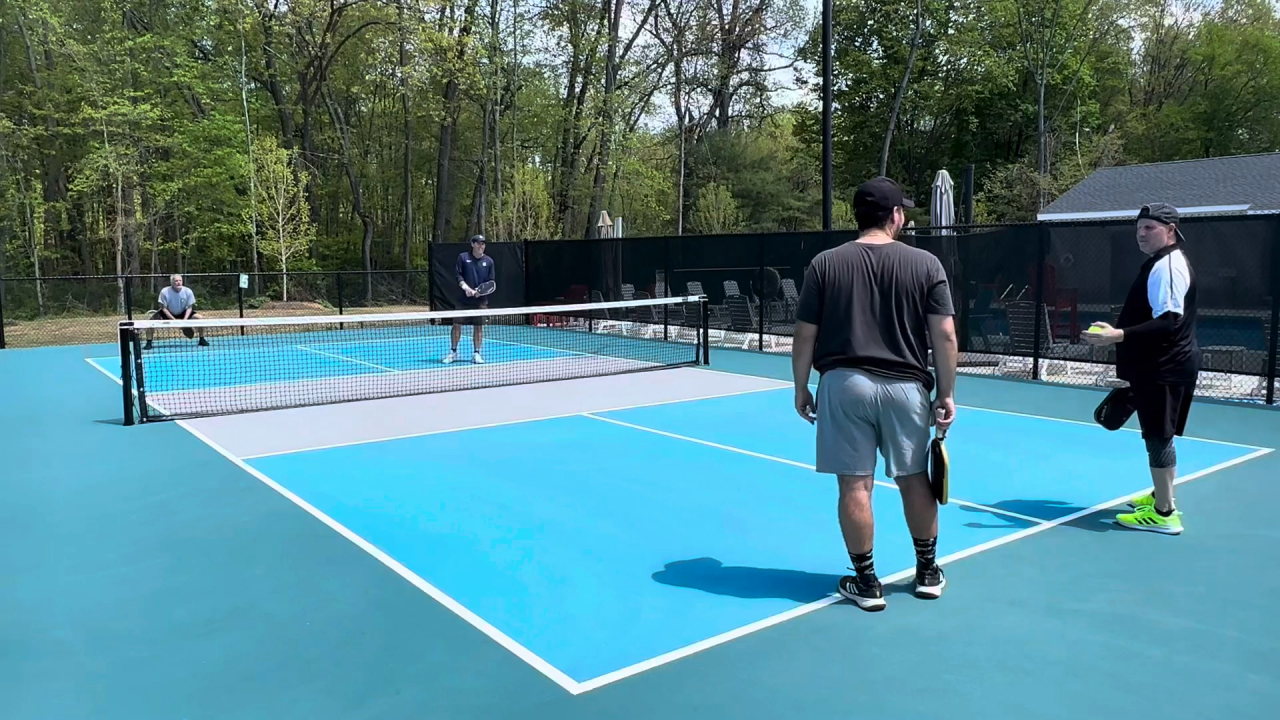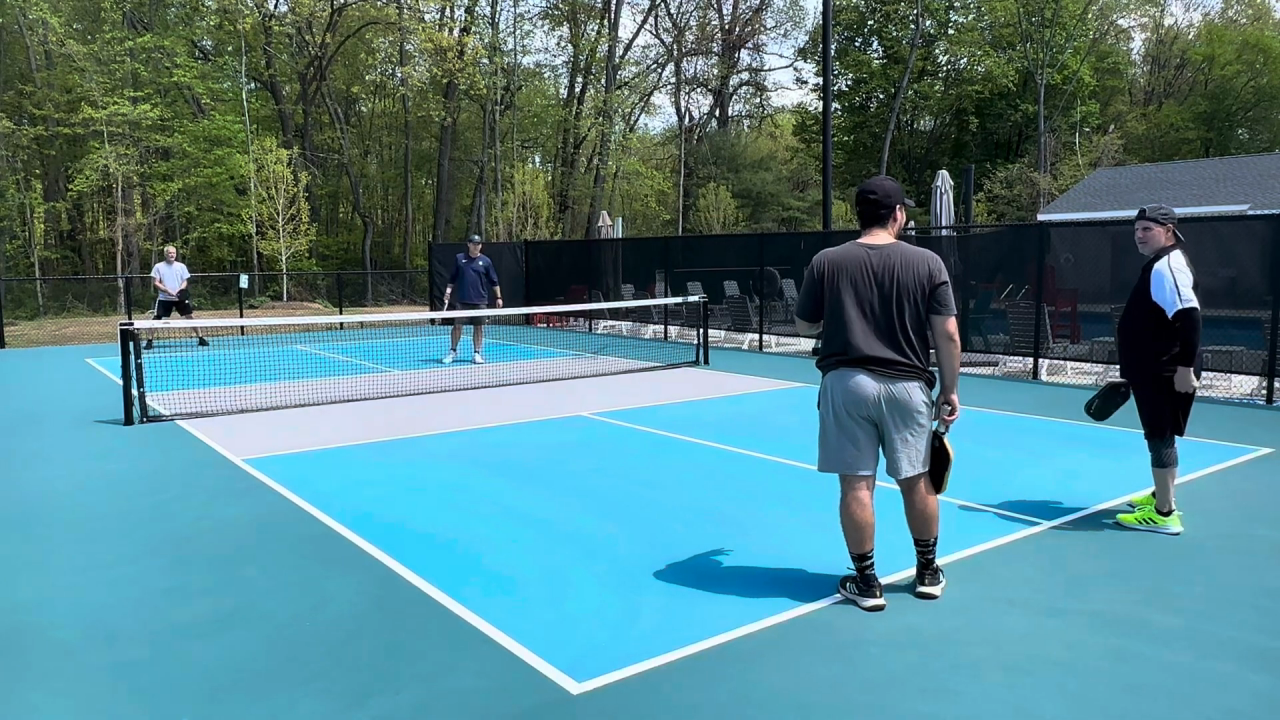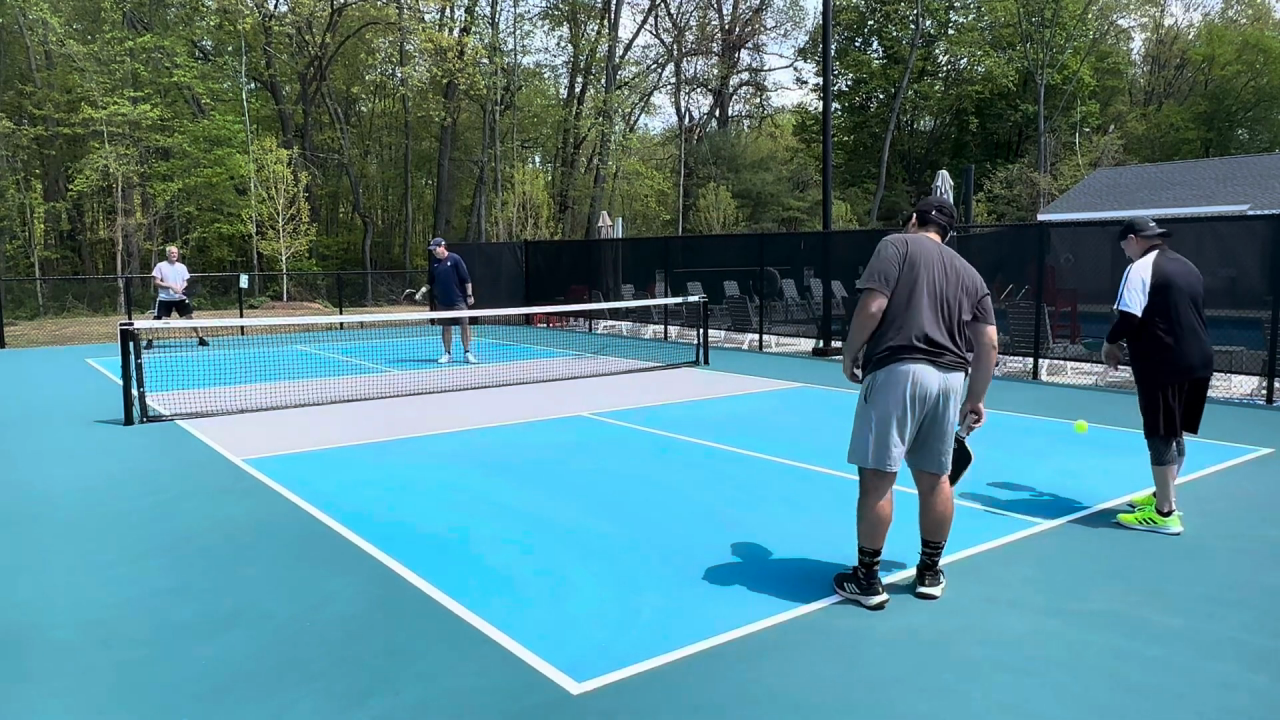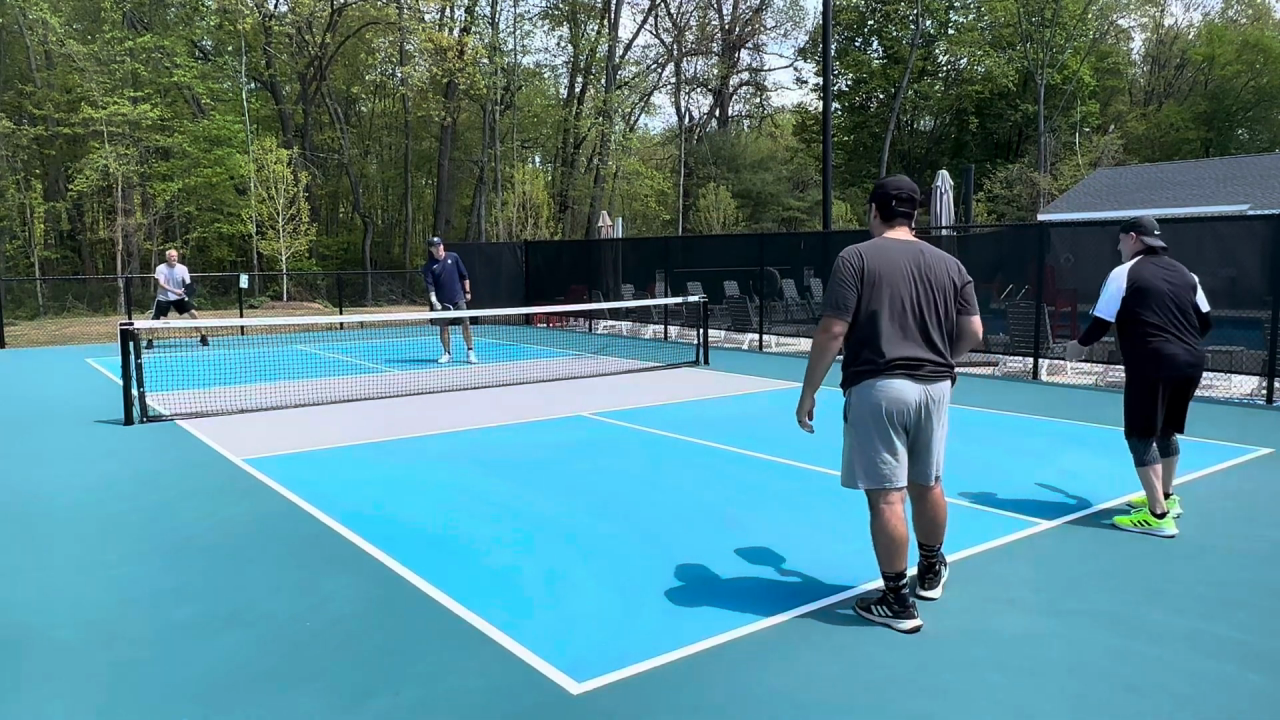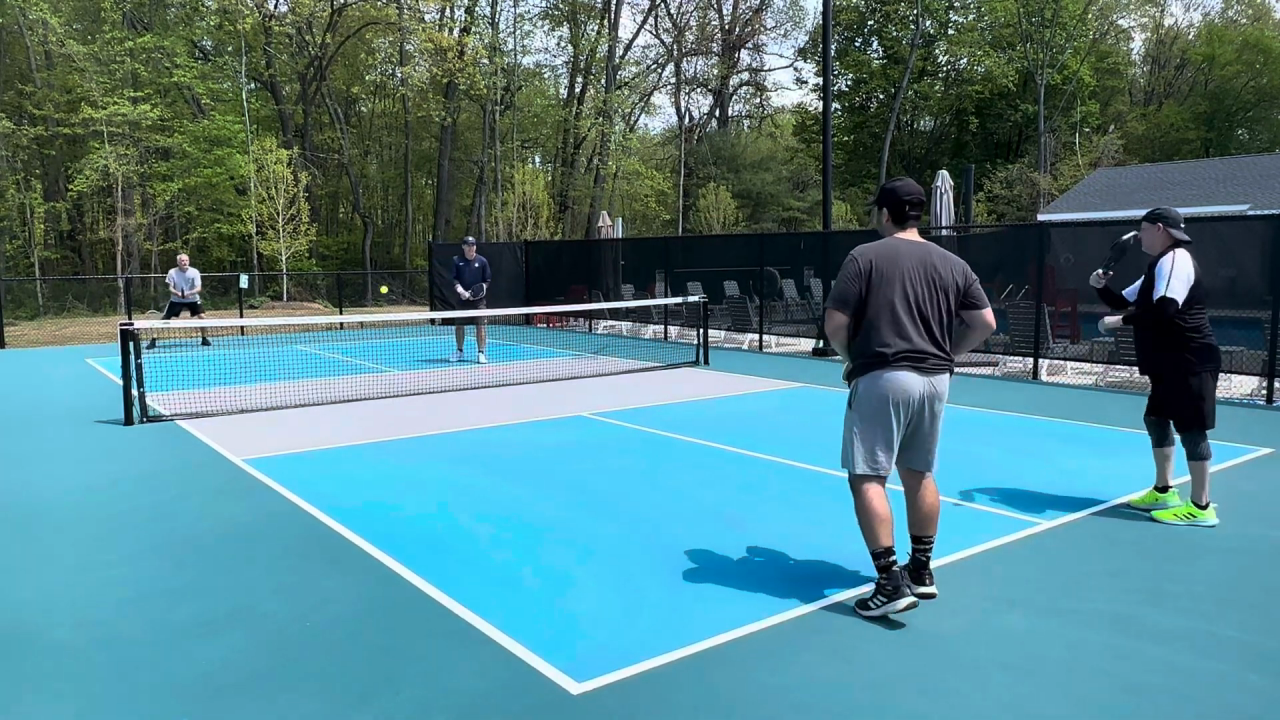
dt=1s
person 1, frame 1
left shoulder: (826, 263)
right shoulder: (925, 264)
left elbow: (805, 335)
right elbow: (945, 336)
left wrist: (801, 388)
right wrist: (946, 394)
left hip: (845, 384)
right hip: (905, 387)
left knee: (855, 484)
right knee: (914, 479)
left ankle: (866, 583)
right ankle: (927, 572)
person 1, frame 2
left shoulder: (826, 262)
right shoulder: (927, 263)
left elbow: (804, 325)
right elbow: (948, 335)
right wrist: (949, 390)
left hip: (847, 383)
right hip: (907, 385)
left knee: (856, 484)
right knee: (916, 480)
left ankle: (866, 582)
right ankle: (927, 573)
person 1, frame 3
left shoulder: (897, 244)
right shoulder: (970, 273)
left elbow: (872, 306)
right elbow: (988, 345)
left wrist: (850, 357)
right wrist: (975, 399)
left hip: (898, 372)
right hip: (949, 378)
left knee: (876, 476)
right knee: (934, 479)
left ankle: (867, 579)
right ankle: (930, 572)
person 1, frame 4
left shoulder: (855, 259)
right shoulder: (949, 265)
left elbow: (832, 332)
right elbow: (972, 335)
left wrist: (808, 393)
left hip: (878, 390)
right hip: (934, 387)
left knee: (887, 496)
right knee: (928, 485)
left ankle: (898, 602)
right ankle: (930, 573)
person 1, frame 5
left shoulder: (865, 256)
right shoulder: (953, 264)
left elbow: (834, 323)
right elbow: (985, 323)
left wrist: (848, 354)
left hip: (882, 380)
right hip: (934, 380)
left knee: (867, 481)
right knee: (919, 475)
left ankle: (892, 580)
right ankle: (921, 570)
person 2, frame 1
left shoulder: (1168, 266)
right shoulder: (1161, 264)
left elbow: (1168, 321)
left wrist: (1119, 334)
left hip: (1164, 369)
right hip: (1159, 367)
left knee: (1158, 436)
right knee: (1159, 435)
left ankle: (1164, 513)
right ankle: (1161, 496)
person 2, frame 2
left shoulder: (1168, 266)
right shoulder: (1160, 264)
left elbow: (1189, 319)
left wrist: (1185, 368)
right wrist: (1157, 369)
left hip: (1164, 371)
right hip: (1155, 369)
left knee: (1160, 436)
right knee: (1160, 435)
left ankle: (1164, 514)
right ankle: (1161, 496)
person 2, frame 3
left shoulder: (1140, 268)
right shoulder: (1188, 267)
left elbow: (1128, 318)
left wrist: (1111, 342)
left hip: (1164, 366)
right hip: (1196, 361)
left knee: (1159, 435)
right knee: (1173, 433)
left ankle: (1164, 513)
right ankle: (1163, 496)
person 2, frame 4
left shoulder: (1124, 273)
right shoulder: (1184, 273)
left elbow: (1101, 321)
right elbow: (1205, 321)
left wrist: (1080, 344)
left hip: (1152, 366)
right hip: (1190, 364)
left knee: (1140, 435)
right knee: (1164, 431)
left ankle: (1158, 515)
right ankle: (1166, 498)
person 2, frame 5
left shoulder: (1175, 261)
right shoulder: (1162, 264)
left elbow: (1166, 310)
right elbow: (1126, 302)
left wrist: (1121, 320)
right wrist: (1102, 287)
left hip: (1190, 360)
right hip: (1171, 362)
left knee: (1190, 428)
right knee: (1156, 418)
left ankle: (1200, 507)
right ankle: (1164, 491)
